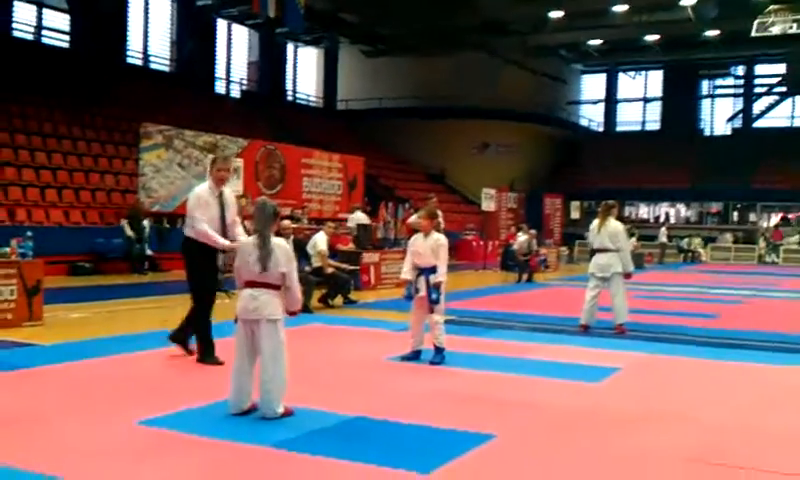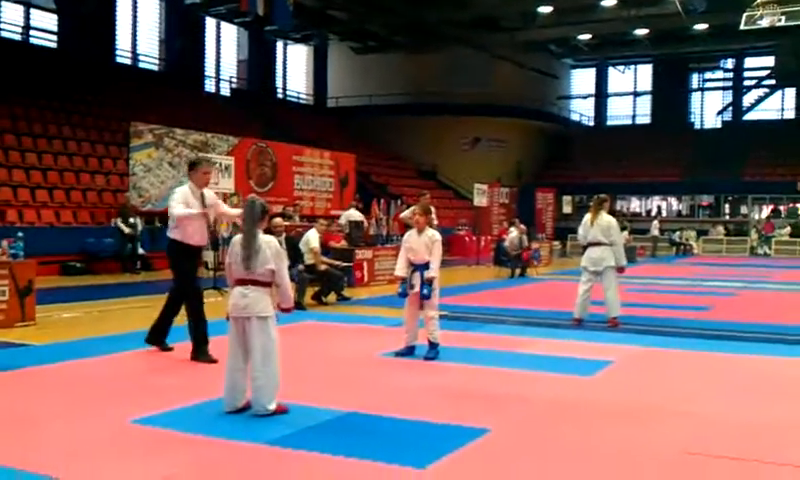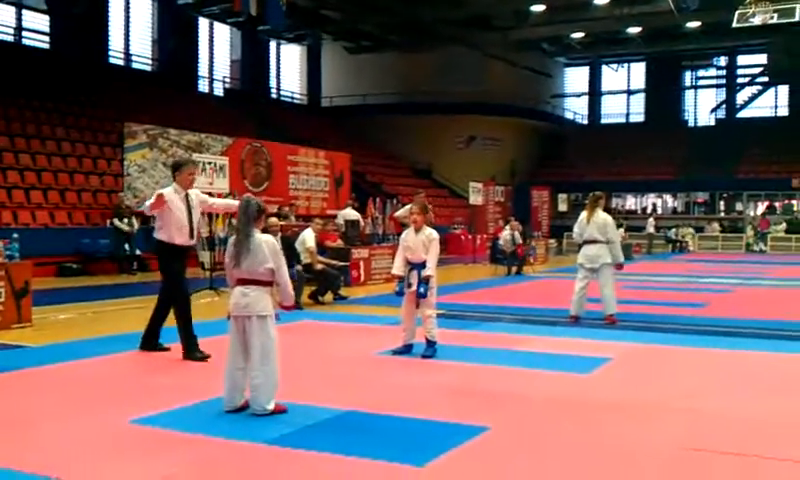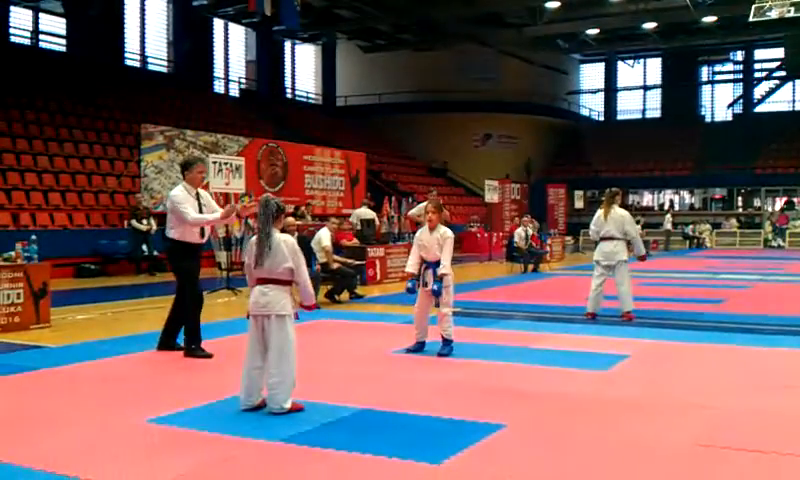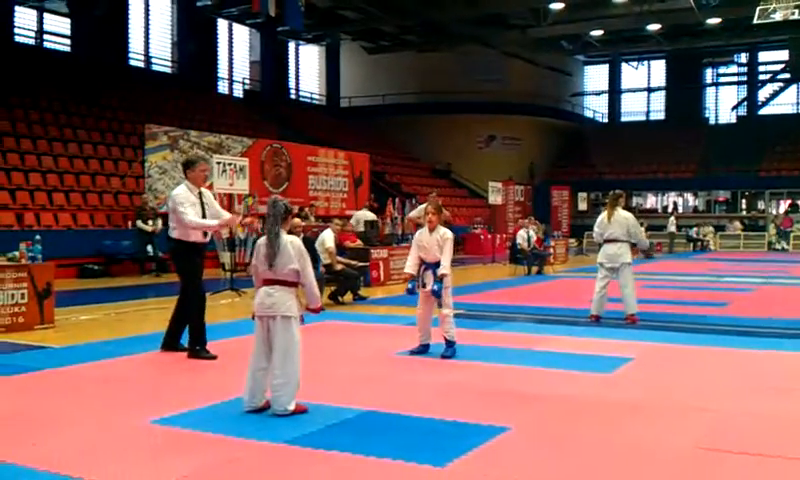
dt=0.2s
person 1, frame 1
left shoulder: (245, 244)
right shoulder: (281, 246)
left elbow: (238, 277)
right elbow: (291, 280)
right wrist: (294, 306)
left hip: (246, 302)
right hip: (269, 304)
left knee: (244, 356)
right knee: (272, 356)
left ankle: (240, 403)
right ankle: (272, 406)
person 1, frame 2
left shoulder: (236, 242)
right shoulder: (270, 243)
left elbow: (230, 275)
right elbow: (281, 276)
right wrist: (286, 303)
left hip: (237, 300)
right hip: (260, 302)
left knee: (237, 354)
right knee: (263, 354)
left ankle: (234, 401)
right ankle: (264, 403)
person 1, frame 3
left shoulder: (234, 242)
right shoulder: (268, 242)
left elbow: (230, 275)
right elbow: (281, 275)
right wrist: (287, 300)
left hip: (238, 300)
right hip: (260, 301)
left knee: (237, 353)
right knee: (263, 354)
left ankle: (234, 400)
right ankle: (263, 403)
person 1, frame 4
left shoulder: (253, 242)
right shoulder: (287, 241)
left elbow: (249, 275)
right elbow: (301, 274)
right wrist: (308, 300)
left hip: (257, 299)
right hip: (279, 300)
left knee: (255, 352)
right knee: (281, 353)
left ankle: (250, 399)
right ankle: (280, 402)
person 1, frame 5
left shoulder: (261, 242)
right shoulder: (294, 243)
left elbow: (256, 276)
right elbow: (307, 276)
right wrist: (315, 303)
left hip: (263, 300)
right hip: (284, 302)
left knee: (261, 353)
right knee: (285, 355)
left ankle: (254, 400)
right ankle: (283, 403)
person 2, frame 1
left shoulder: (229, 195)
right shoulder: (199, 193)
left elbow: (234, 222)
right elbow: (200, 226)
left wrist: (243, 241)
right wrist: (228, 244)
left hip: (213, 250)
right hip: (196, 249)
left knee: (207, 298)
right knee: (202, 298)
left ankle: (182, 334)
right ankle: (206, 351)
person 2, frame 2
left shoulder: (208, 195)
right shoulder: (181, 193)
left elbow: (226, 211)
right elbow: (176, 213)
right wrist: (198, 213)
left hip: (194, 251)
right hip: (180, 250)
left knee: (179, 295)
right knee: (194, 297)
left ankle: (157, 335)
right ankle: (200, 349)
person 2, frame 3
left shoulder: (194, 196)
right shoulder: (165, 195)
left elbow: (217, 205)
right elbow: (149, 208)
right wrist: (154, 205)
left hip: (182, 251)
right hip: (168, 251)
left knee: (168, 296)
right knee: (181, 296)
left ankle: (150, 340)
right ankle: (190, 347)
person 2, frame 4
left shoulder: (203, 195)
right shoulder: (177, 195)
left elbow: (219, 216)
right elbow: (191, 219)
left wrist: (232, 213)
right wrist: (220, 216)
left hip: (194, 250)
right hip: (179, 250)
left knee: (184, 295)
right knee: (194, 296)
left ankle: (167, 340)
right ankle: (192, 345)
person 2, frame 5
left shoulder: (206, 195)
right shoulder: (179, 194)
left elbow: (221, 215)
right elbow: (188, 222)
left wrist: (237, 220)
right wrist: (219, 223)
left hip: (196, 249)
right hip: (183, 249)
left knee: (188, 296)
right knee: (196, 296)
left ankle: (171, 341)
right ankle: (197, 346)
person 3, frame 1
left shoulder: (440, 240)
right shoulder: (414, 240)
left elbow: (442, 264)
right elbow: (409, 261)
left wrist: (437, 285)
right wrist: (408, 283)
left hip: (433, 280)
right hip: (418, 280)
left knee: (435, 317)
right knee: (416, 317)
left ankle: (439, 350)
right ankle: (416, 349)
person 3, frame 2
left shoulder: (434, 236)
right shoulder: (408, 236)
left elbow: (435, 260)
right elbow: (403, 257)
left wrist: (429, 280)
right wrist: (402, 279)
left hip: (427, 276)
right hip: (413, 275)
left knee: (430, 312)
right knee: (410, 313)
left ankle: (433, 346)
right ankle: (410, 344)
person 3, frame 3
left shoulder: (432, 235)
right shoulder: (405, 235)
left elbow: (432, 259)
right elbow: (400, 256)
left wrist: (425, 279)
right wrist: (399, 278)
left hip: (425, 275)
right hip: (410, 274)
left knee: (428, 311)
right knee: (407, 311)
left ankle: (431, 344)
right ankle: (408, 343)
person 3, frame 4
left shoulder: (446, 233)
right shoulder: (420, 234)
left elbow: (446, 257)
right elbow: (415, 255)
left wrist: (440, 278)
right wrist: (412, 276)
left hip: (441, 274)
right hip: (426, 273)
left knee: (444, 310)
right knee: (420, 309)
left ankle: (447, 342)
right ankle: (420, 341)
person 3, frame 5
left shoulder: (446, 234)
right shoulder: (419, 235)
left elbow: (446, 258)
right elbow: (413, 256)
left wrist: (439, 279)
right wrist: (411, 277)
left hip: (440, 275)
right hip: (425, 274)
left knee: (445, 310)
right knee: (423, 311)
left ankle: (450, 344)
right ankle: (424, 343)
person 4, frame 1
left shoulder: (594, 224)
right shoulder: (618, 226)
right elbow: (623, 248)
right wrist: (628, 268)
left hip: (598, 260)
right hip: (613, 261)
left knee: (592, 292)
right knee: (618, 293)
left ankle: (585, 322)
right ankle: (619, 324)
person 4, frame 2
left shoulder: (587, 218)
right shoulder: (610, 220)
left elbow: (581, 238)
right elbow: (616, 242)
right wrist: (620, 262)
left hip: (590, 254)
right hip: (605, 255)
left knee: (585, 286)
right knee: (610, 287)
left ankle: (578, 316)
right ankle: (613, 317)
person 4, frame 3
left shoulder: (583, 216)
right shoulder: (606, 218)
left elbow: (576, 236)
right elbow: (613, 240)
right wrist: (618, 259)
left hip: (586, 252)
right hip: (601, 252)
left knee: (581, 283)
right knee: (606, 284)
left ankle: (574, 313)
right ankle: (609, 314)
person 4, frame 4
left shoulder: (599, 213)
right shoulder: (624, 214)
left elbow: (593, 233)
right elbow: (633, 234)
right wrist: (640, 252)
left hip: (602, 249)
right hip: (618, 249)
left knee: (597, 280)
right knee: (623, 282)
left ankle: (591, 310)
right ankle: (627, 311)
person 4, frame 5
left shoulder: (603, 216)
right shoulder: (627, 216)
left elbow: (597, 236)
right elbow: (638, 236)
right wrist: (645, 246)
left hip: (606, 251)
right hip: (622, 251)
left knee: (601, 283)
right knee: (627, 284)
left ankle: (595, 313)
right ankle: (631, 314)
